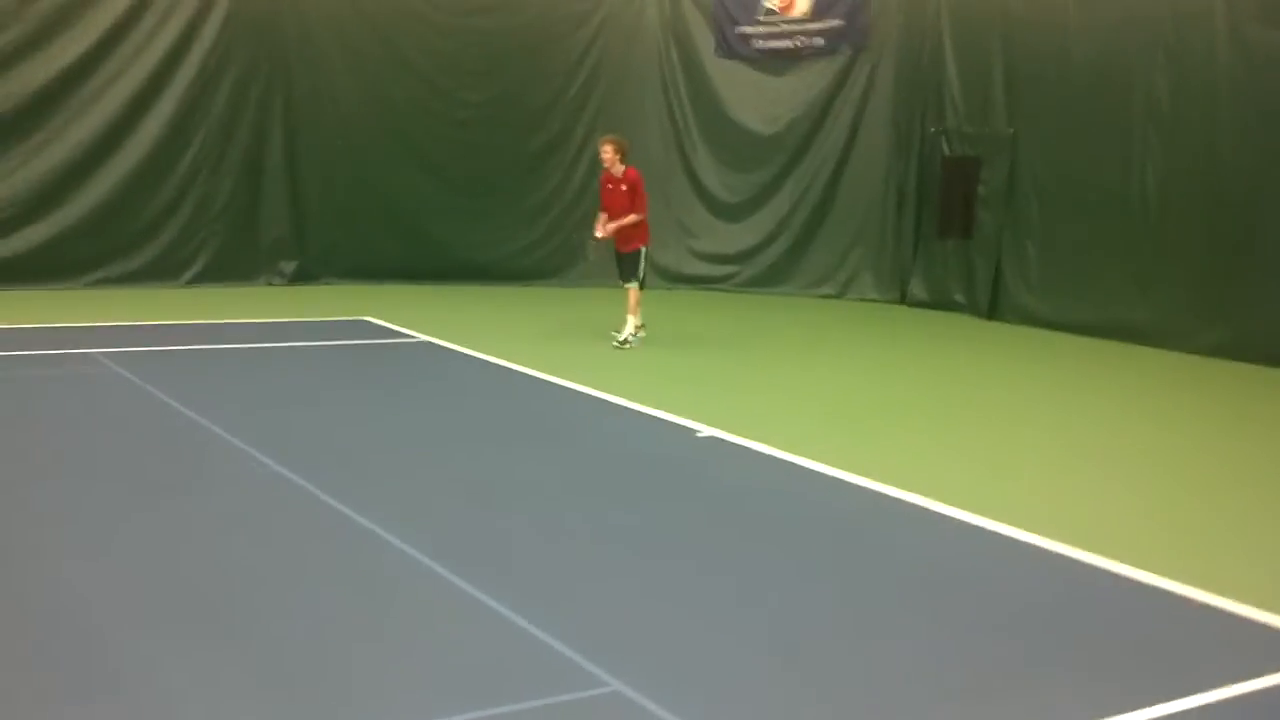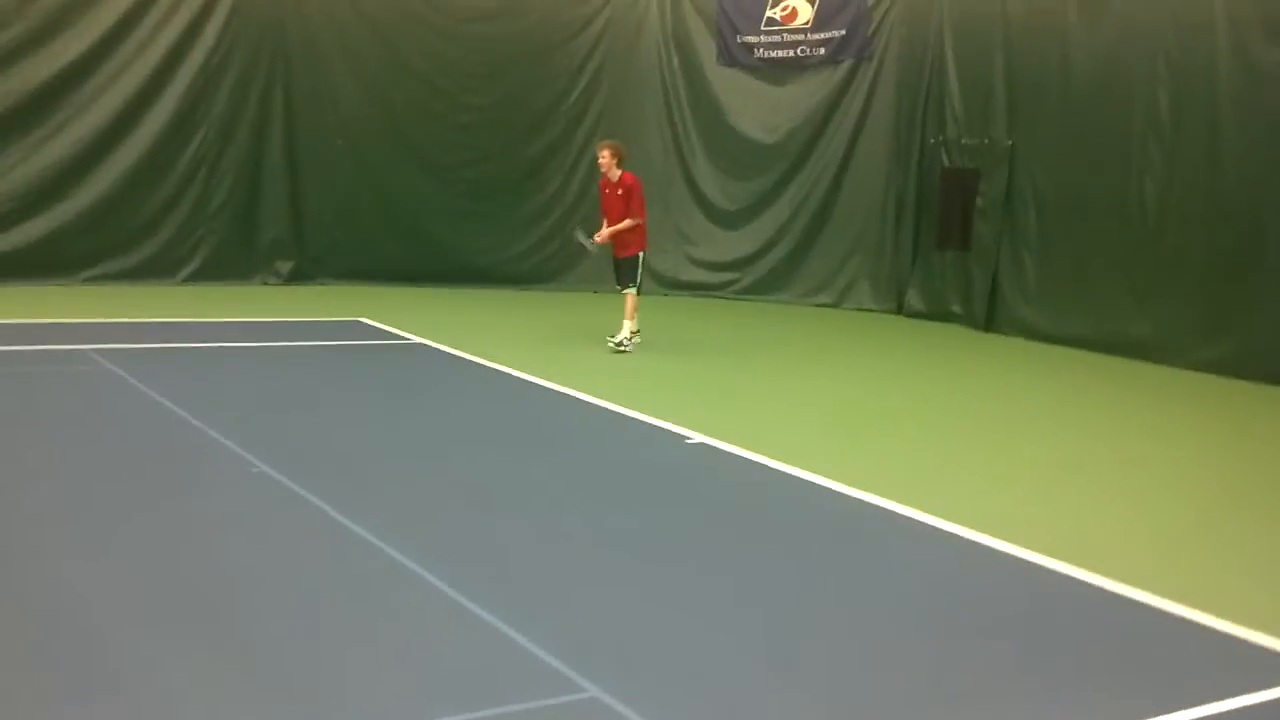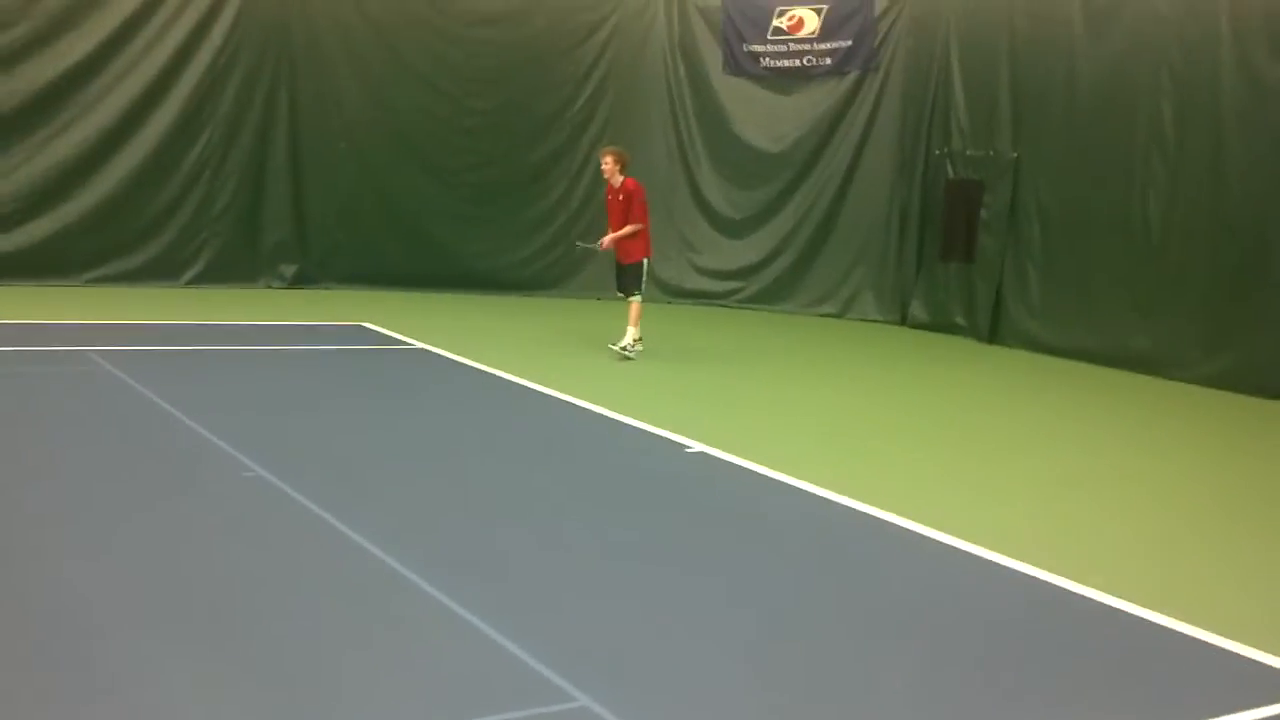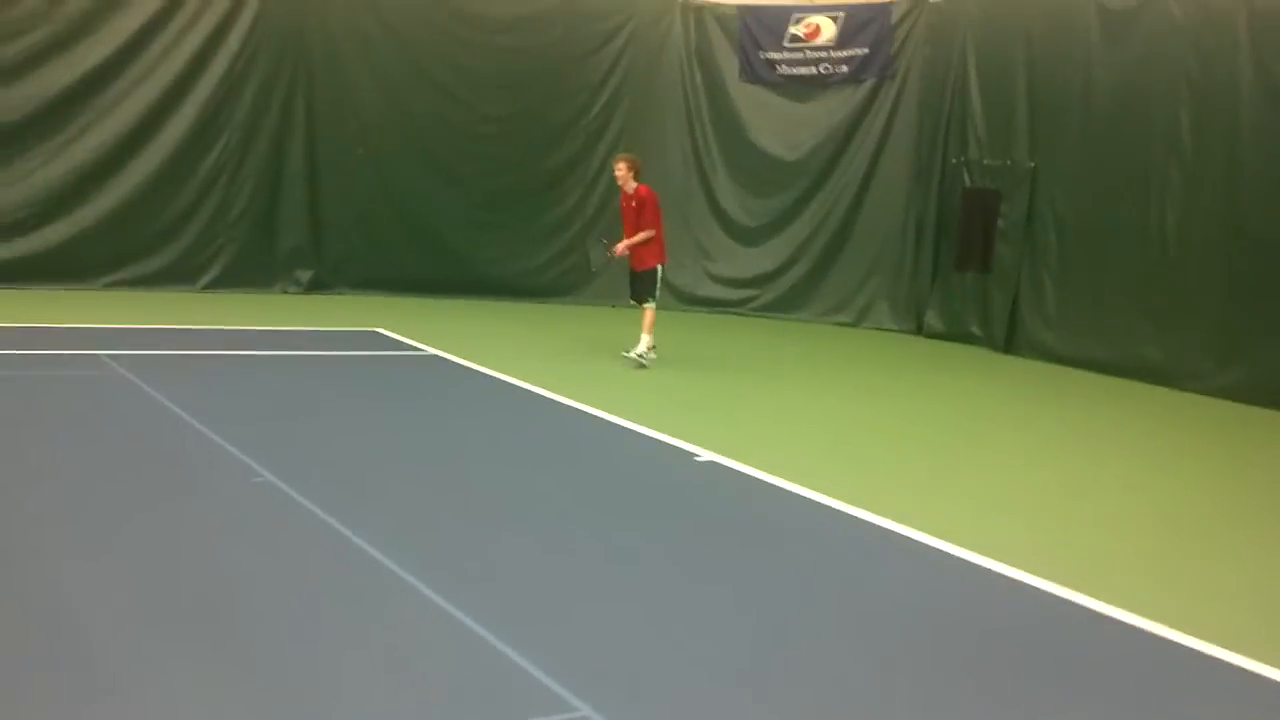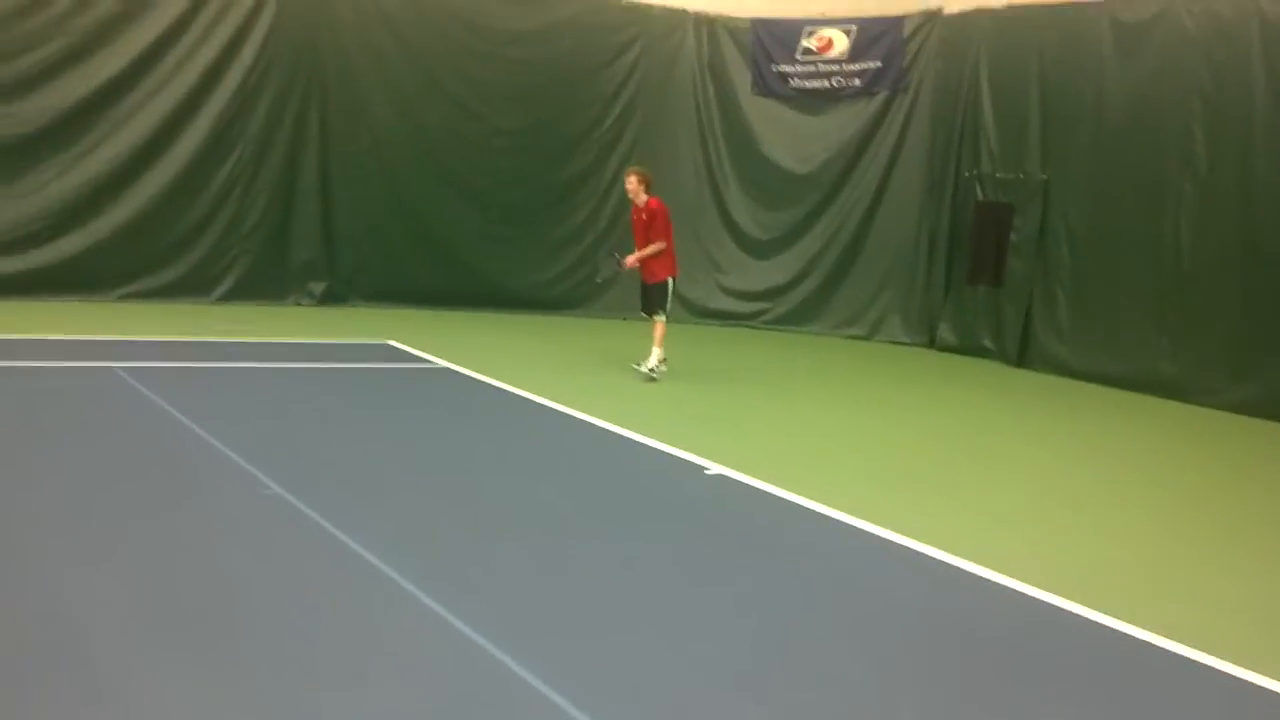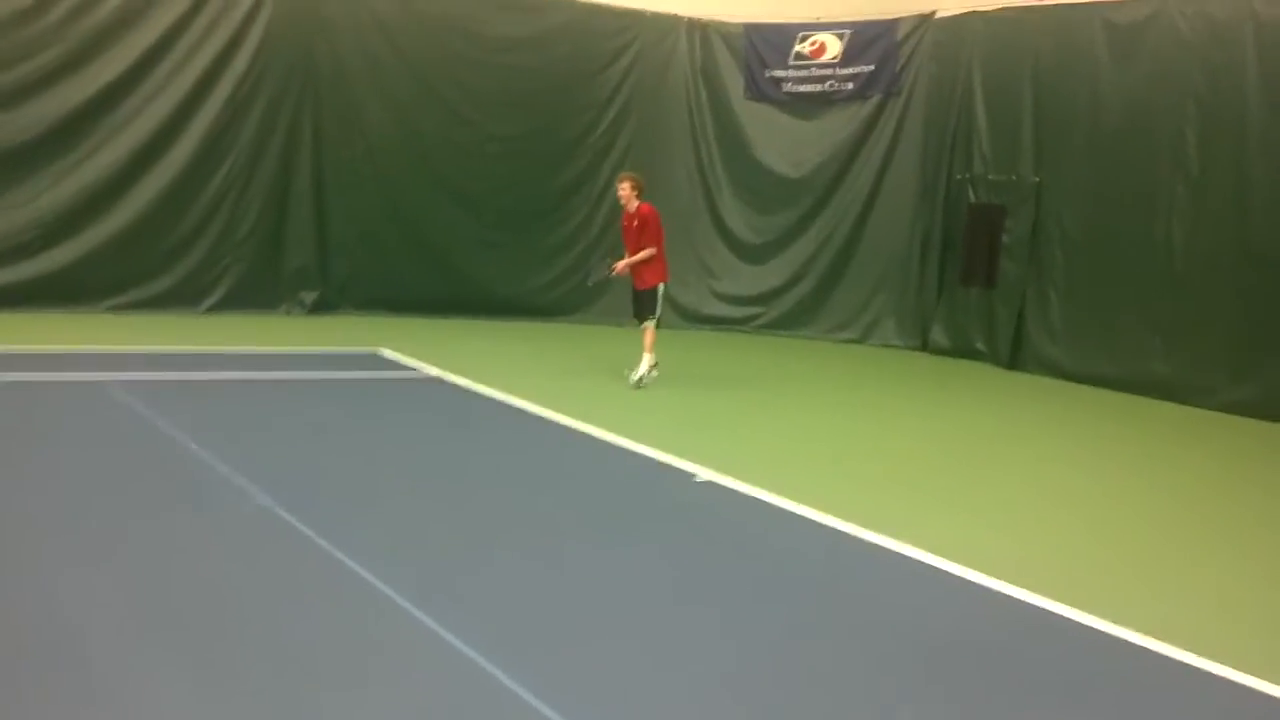
dt=0.1s
person 1, frame 1
left shoulder: (633, 178)
right shoulder: (605, 179)
left elbow: (640, 213)
left wrist: (616, 225)
right wrist: (600, 227)
left hip: (635, 239)
right hip: (619, 239)
left knee: (633, 283)
right knee: (628, 283)
left ankle: (630, 331)
right ankle: (638, 325)
person 1, frame 2
left shoulder: (631, 182)
right shoulder: (603, 184)
left elbow: (636, 218)
left wrist: (611, 231)
right wrist: (603, 231)
left hip: (633, 244)
right hip: (618, 244)
left knee: (630, 288)
right knee: (625, 288)
left ankle: (625, 336)
right ankle: (633, 331)
person 1, frame 3
left shoulder: (633, 188)
right shoulder: (609, 190)
left elbow: (638, 224)
left wrist: (613, 237)
right wrist: (609, 238)
left hip: (637, 251)
right hip: (621, 251)
left knee: (634, 296)
right knee: (627, 295)
left ankle: (629, 341)
right ankle: (635, 338)
person 1, frame 4
left shoulder: (645, 195)
right shoulder: (624, 197)
left elbow: (650, 231)
left wrist: (626, 244)
right wrist: (626, 246)
left hip: (651, 258)
right hip: (636, 257)
left knee: (649, 302)
right knee: (641, 302)
left ankle: (643, 349)
right ankle: (649, 346)
person 1, frame 5
left shoulder: (656, 207)
right shoulder: (635, 209)
left elbow: (660, 243)
left wrist: (637, 256)
right wrist: (636, 258)
left hip: (662, 270)
right hip: (647, 270)
left knee: (659, 315)
right knee: (652, 315)
left ankle: (654, 361)
right ankle: (659, 359)
person 1, frame 6
left shoulder: (648, 213)
right shoulder: (626, 215)
left elbow: (652, 249)
left wrist: (627, 262)
right wrist: (626, 264)
left hip: (653, 276)
right hip: (638, 275)
left knee: (649, 321)
right knee: (643, 321)
left ankle: (645, 369)
right ankle: (650, 363)
